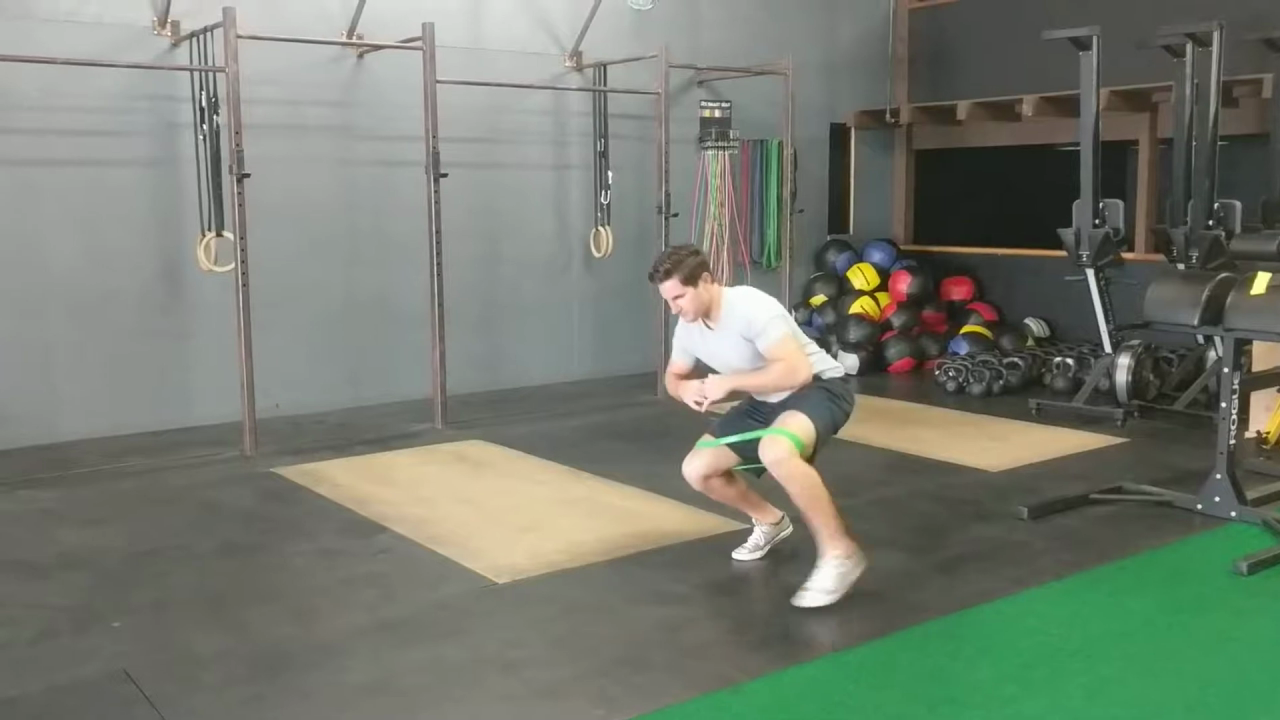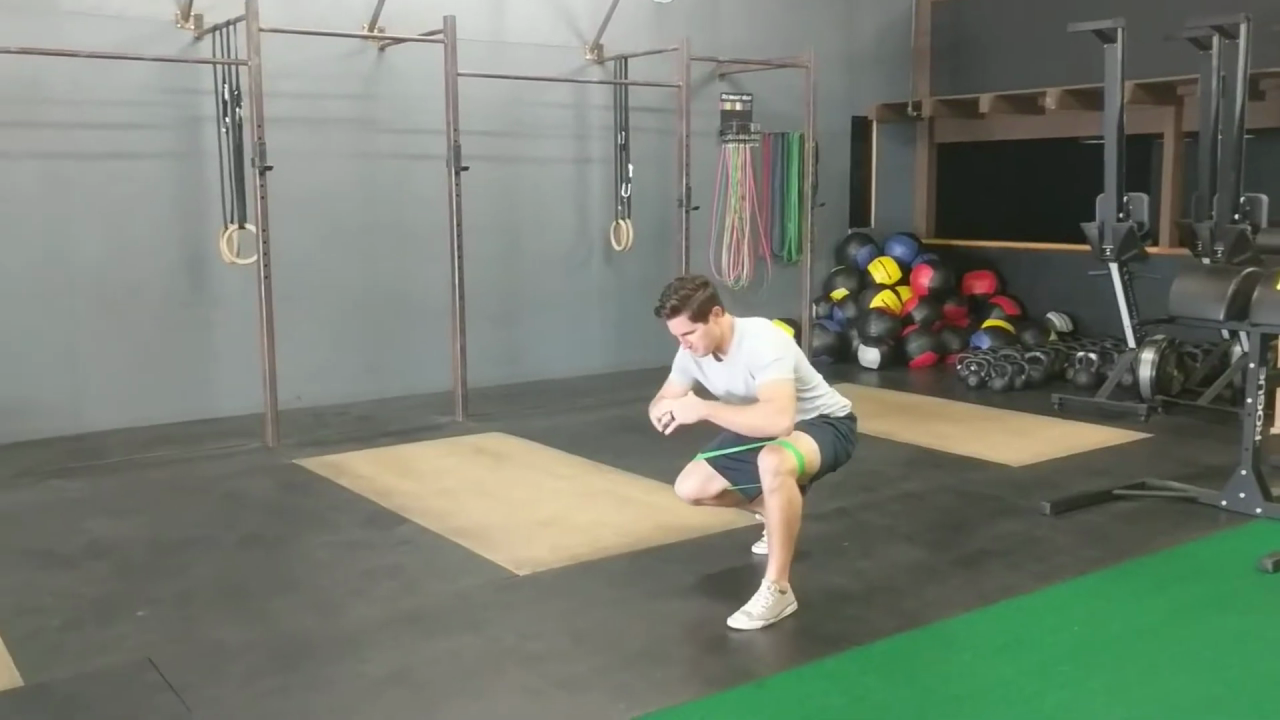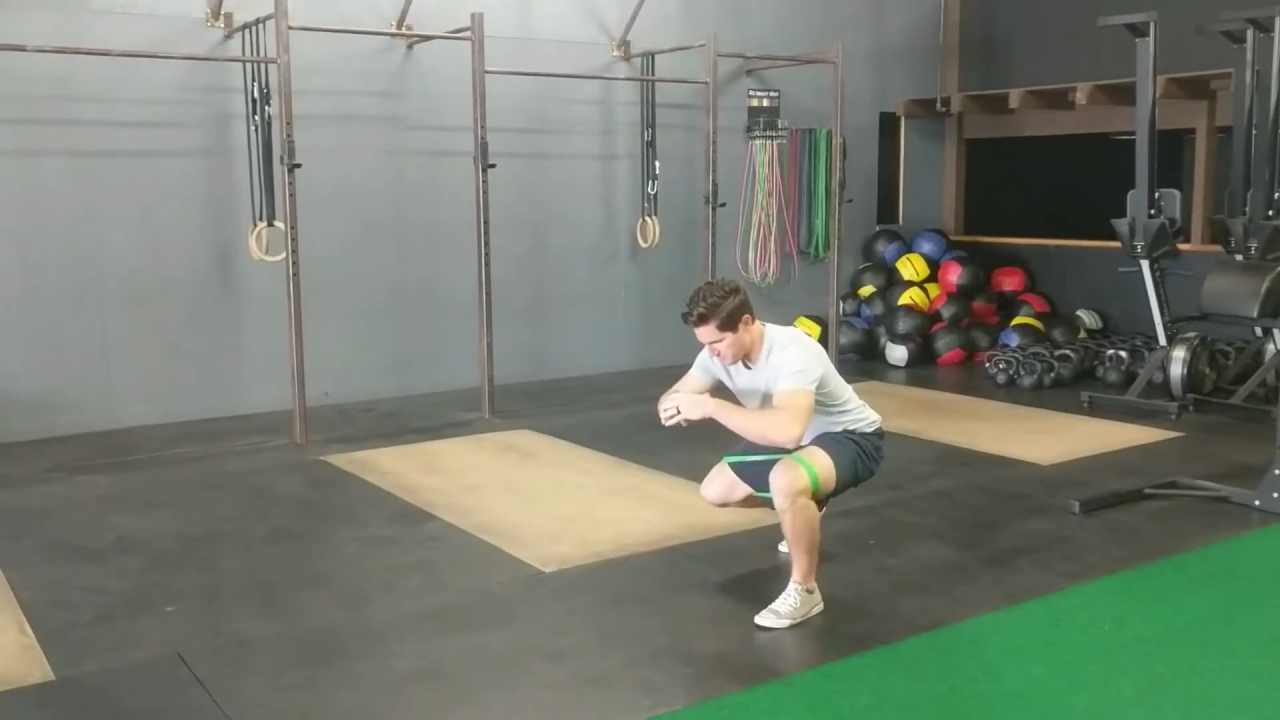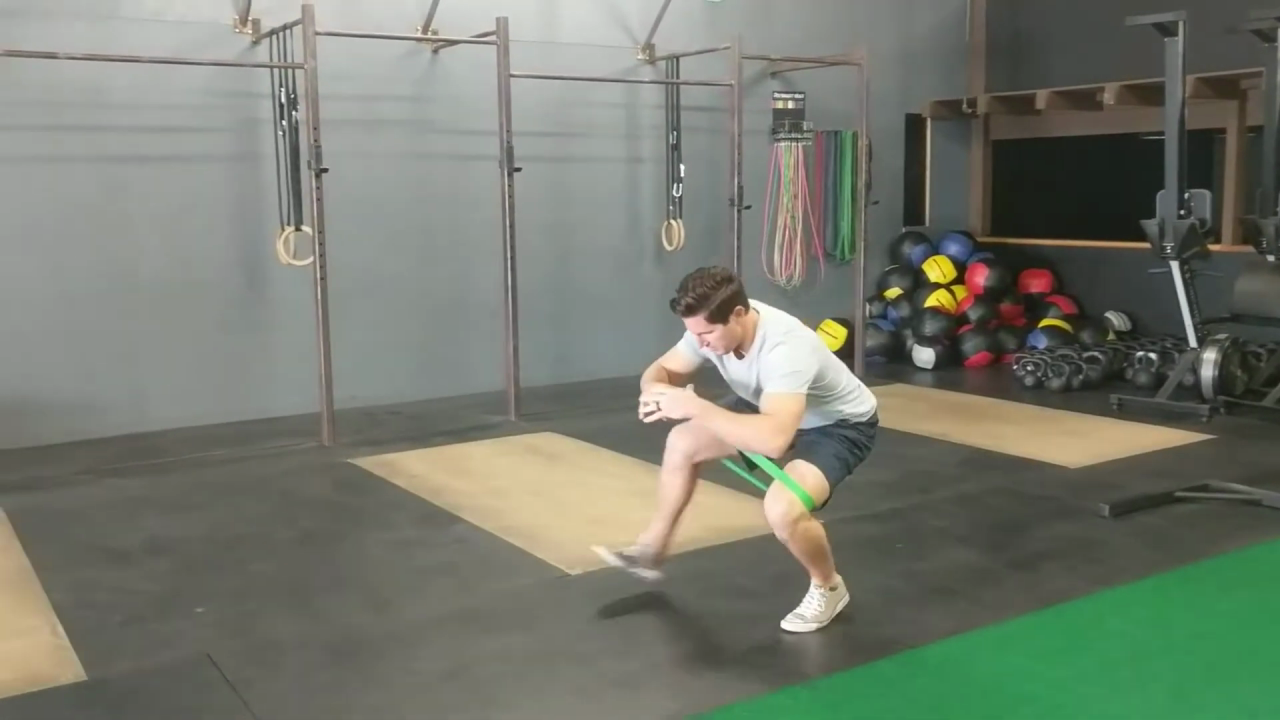
dt=0.7s
person 1, frame 1
left shoulder: (751, 307)
right shoulder: (688, 327)
left elbow: (797, 371)
right elbow: (673, 377)
left wrist: (730, 382)
right wrist: (687, 389)
left hip: (819, 387)
right hip: (767, 399)
left knee: (776, 452)
right knee: (697, 470)
left ankle: (839, 553)
right ankle: (769, 520)
person 1, frame 2
left shoulder: (763, 343)
right shoulder: (693, 351)
left elbow: (780, 420)
right elbow: (663, 398)
left wrist: (704, 409)
right wrist: (662, 410)
left hip: (825, 424)
right hip: (763, 430)
left knee: (774, 463)
right knee: (691, 487)
left ankle: (778, 590)
right ankle: (779, 511)
person 1, frame 3
left shoulder: (792, 354)
right shoulder: (721, 351)
left elbow: (788, 432)
right elbow: (674, 396)
left wrist: (712, 406)
right wrist: (674, 407)
left hip: (852, 439)
right hip: (794, 440)
left knee: (786, 480)
right knee: (716, 491)
left ankle: (804, 590)
right ankle: (806, 513)
person 1, frame 4
left shoulder: (786, 348)
right shoulder: (714, 328)
left elbow: (774, 441)
right elbow: (661, 370)
left wrist: (694, 406)
right wrist: (656, 392)
left hip: (841, 426)
right hip: (779, 414)
left knee: (781, 508)
right knee: (682, 442)
left ankle: (827, 588)
right ankle: (651, 550)
